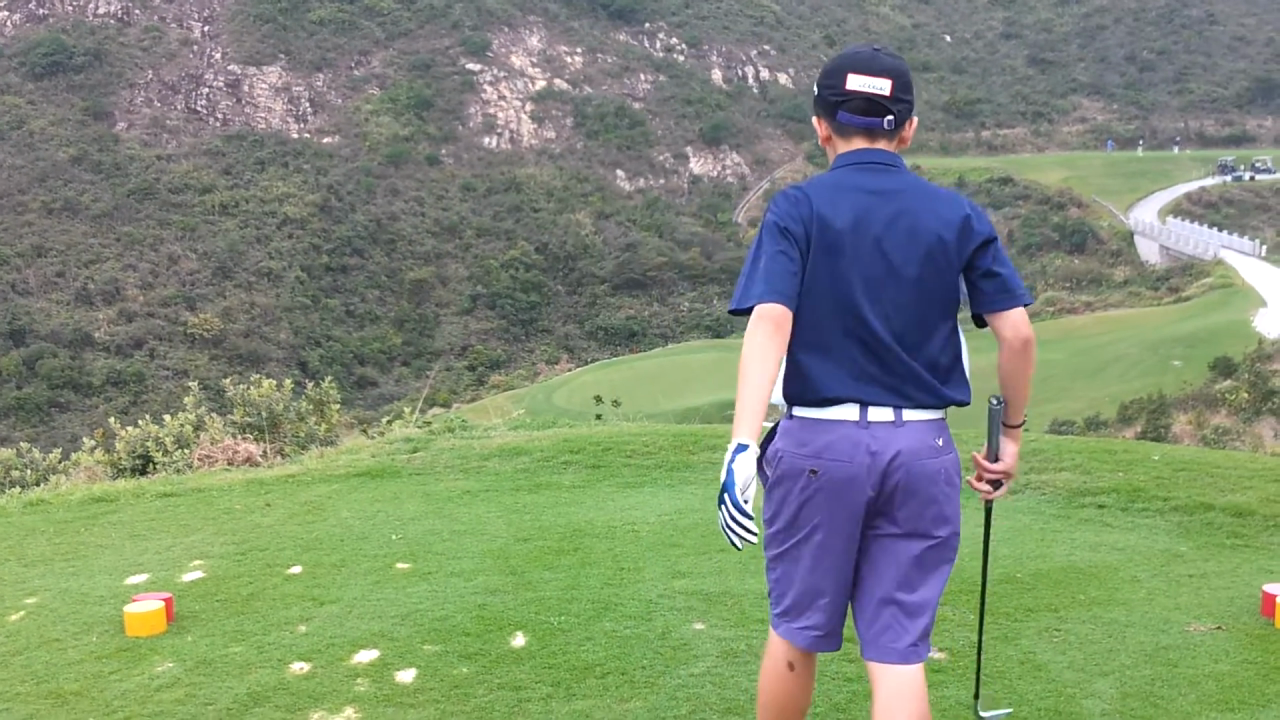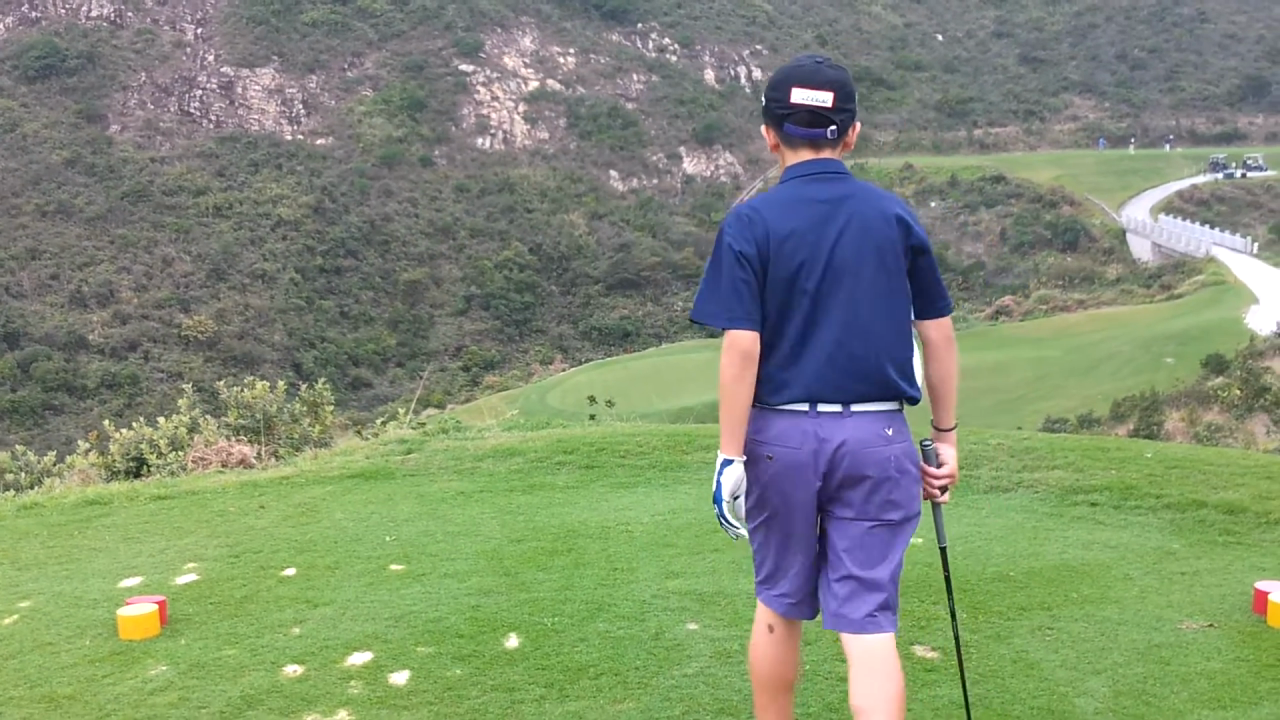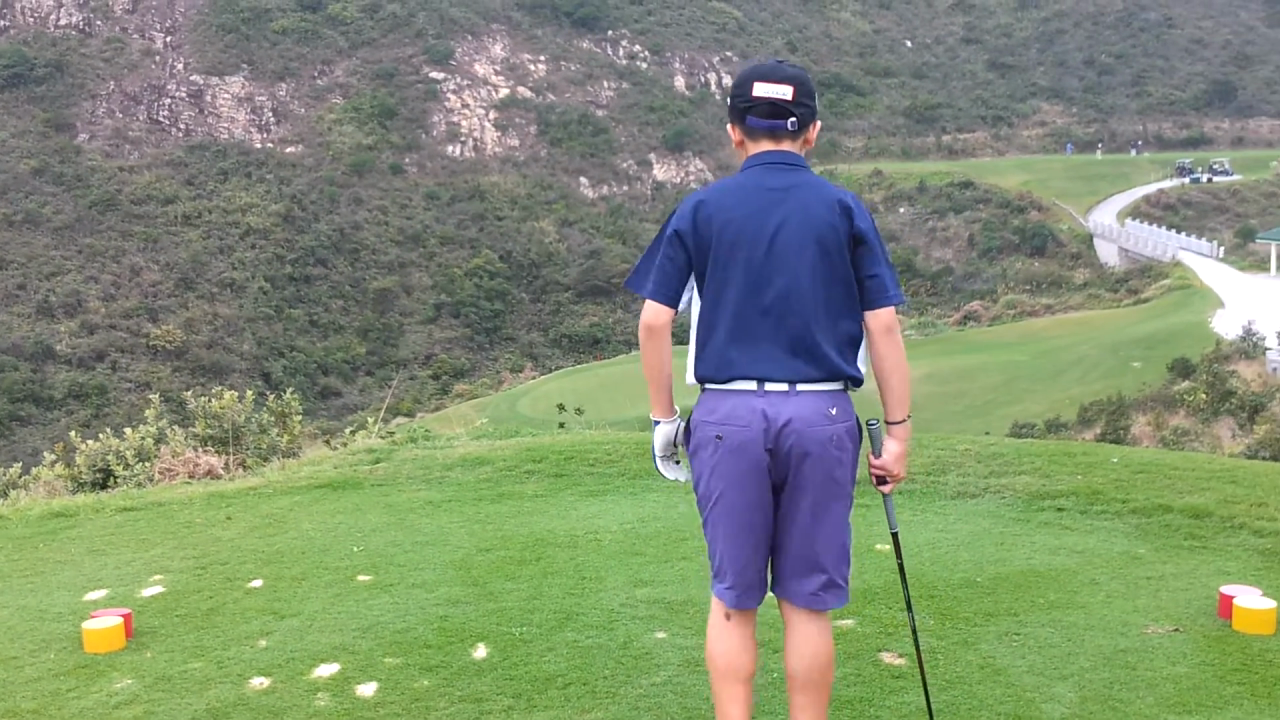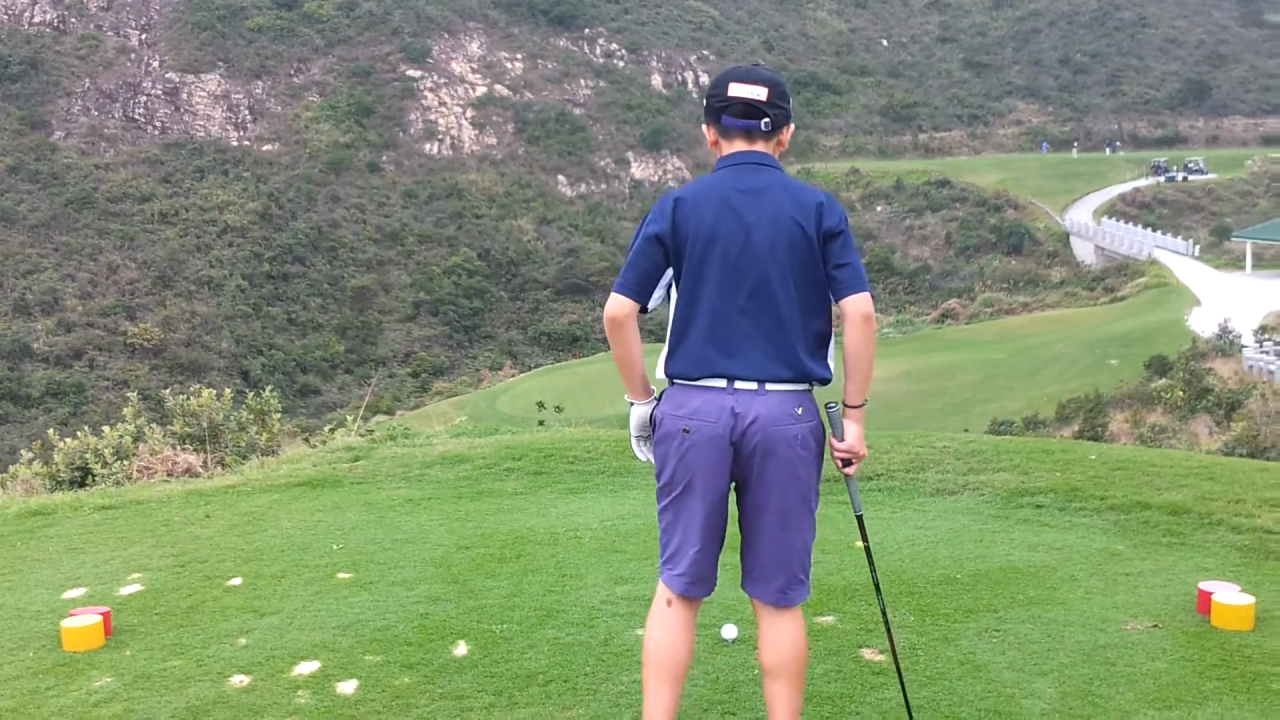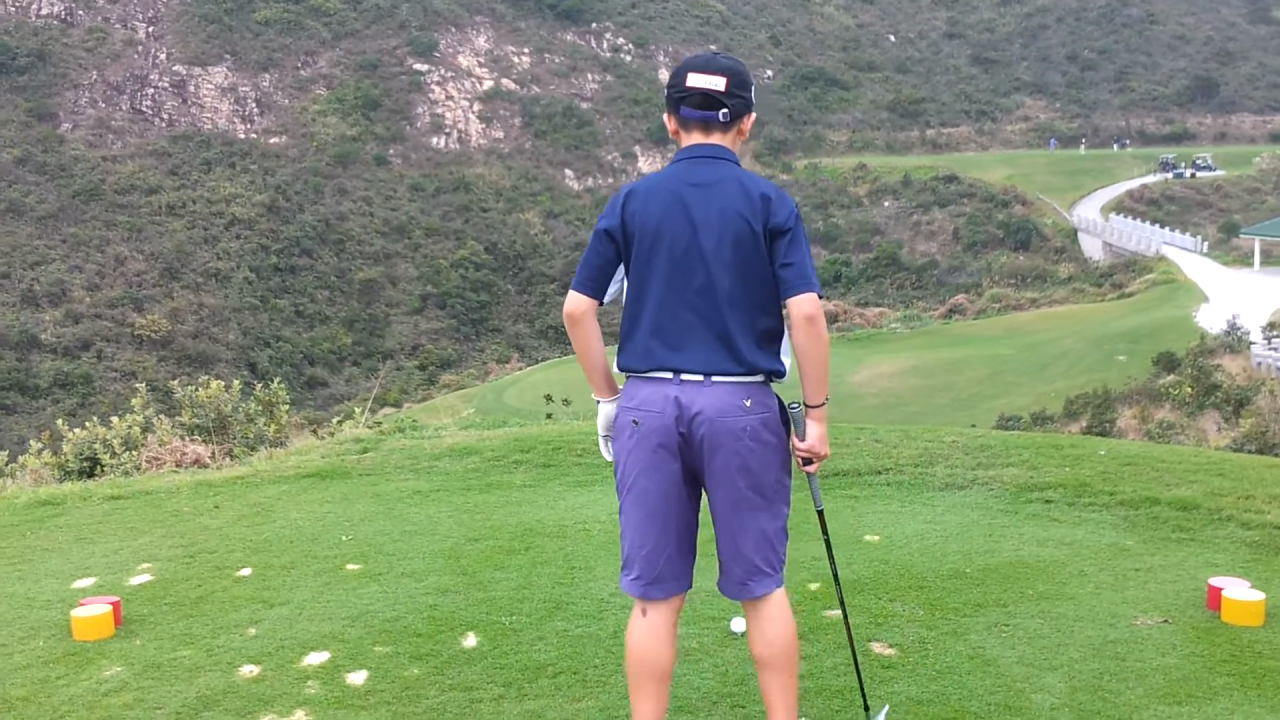
dt=0.3s
person 1, frame 1
left shoulder: (796, 207)
right shoulder: (957, 215)
left elbow: (771, 324)
right elbow: (1017, 333)
left wrist: (743, 443)
right wrist: (1010, 432)
left hip: (818, 444)
right hip: (921, 448)
left knee: (797, 632)
right knee: (897, 653)
person 1, frame 2
left shoulder: (750, 222)
right shoulder: (896, 217)
left elbow: (741, 348)
right elbow: (938, 336)
left wrist: (730, 456)
right wrist: (946, 437)
left hip: (781, 437)
right hip: (874, 438)
left knee: (779, 607)
right knee: (868, 628)
person 1, frame 3
left shoulder: (700, 208)
right shoulder: (844, 208)
left elbow: (654, 320)
right elbow: (885, 328)
left wrist: (664, 417)
right wrist: (897, 431)
left hip: (727, 415)
right hip: (819, 415)
left knee: (731, 600)
right knee: (809, 600)
person 1, frame 4
left shoulder: (677, 205)
right shoulder: (818, 207)
left elbow: (618, 312)
right elbow: (859, 313)
left wrist: (640, 400)
right wrist: (854, 414)
left hip: (693, 410)
right hip: (784, 414)
left knee: (679, 585)
right knee: (778, 596)
person 1, frame 5
left shoulder: (632, 200)
right shoulder: (770, 202)
left elbow: (578, 309)
right elbow: (806, 315)
left wrist: (607, 397)
right wrist: (817, 414)
left hip: (650, 405)
right hip: (740, 407)
left knee: (657, 595)
right knee: (760, 585)
